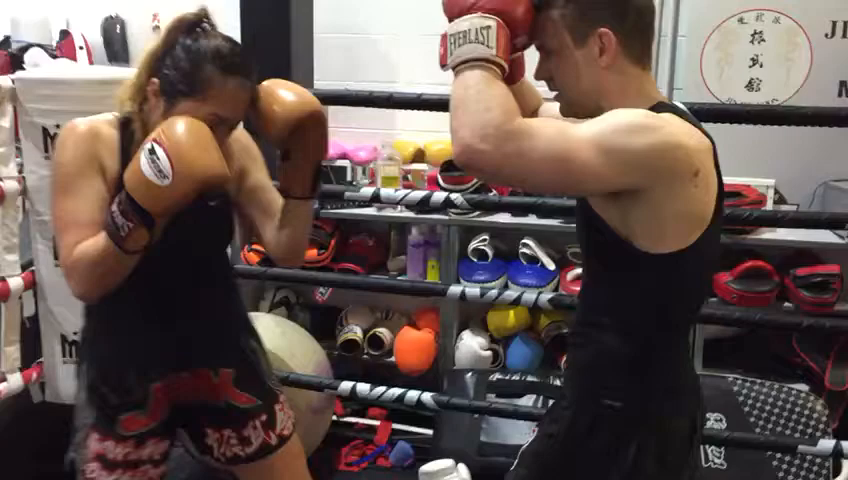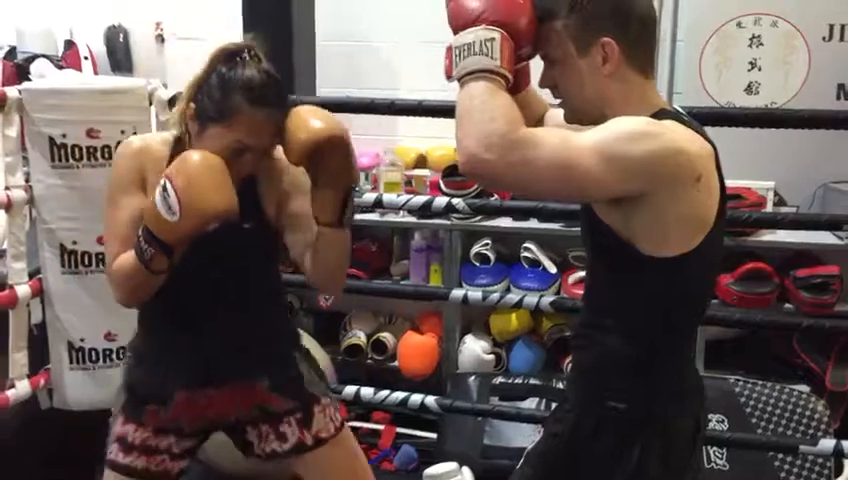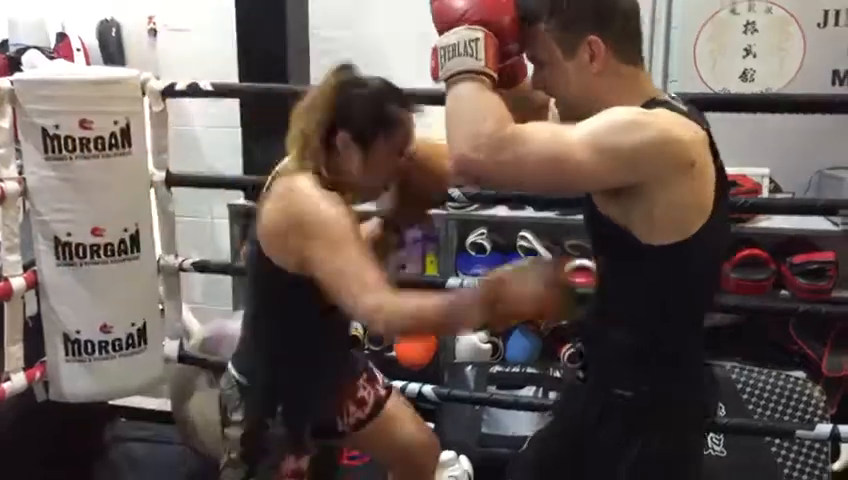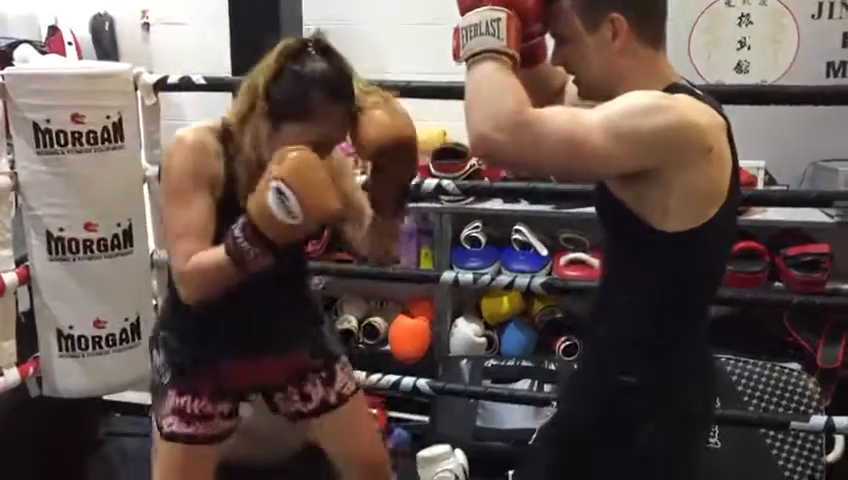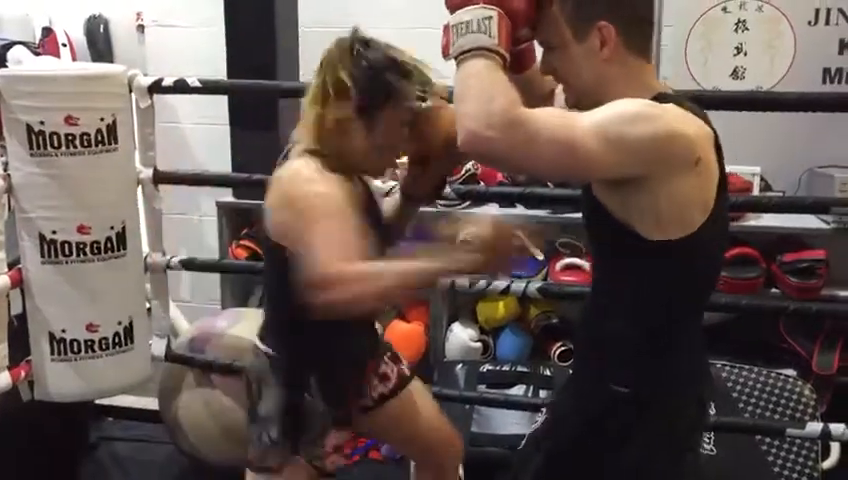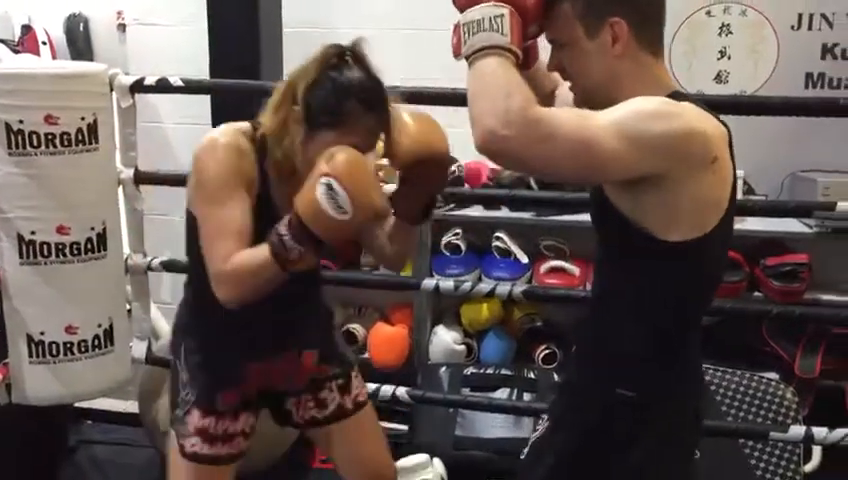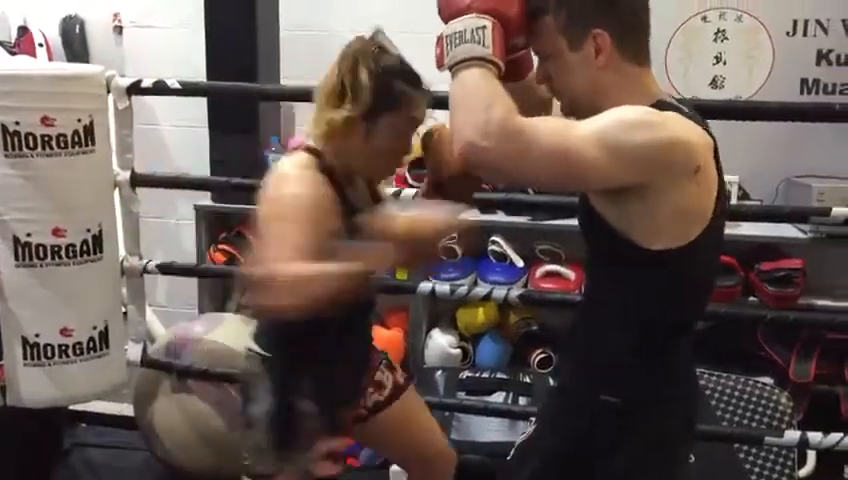
dt=0.4s
person 1, frame 1
left shoulder: (658, 142)
right shoulder: (641, 130)
left elbow: (481, 145)
right elbow: (527, 121)
left wrist: (476, 44)
right wrist: (504, 55)
left hip: (627, 419)
right hip: (636, 398)
person 1, frame 2
left shoulder: (660, 149)
right shoulder: (648, 135)
left elbow: (487, 154)
right elbow: (535, 128)
left wrist: (481, 50)
right wrist: (509, 66)
left hip: (629, 422)
right hip: (640, 401)
person 1, frame 3
left shoulder: (651, 137)
right shoulder: (655, 123)
left elbow: (479, 154)
right elbow: (531, 120)
left wrist: (466, 54)
right wrist: (501, 58)
left hip: (640, 407)
right hip: (651, 387)
person 1, frame 4
left shoulder: (670, 122)
right shoulder: (666, 109)
left elbow: (497, 136)
right elbow: (548, 103)
right wrist: (523, 40)
left hip: (643, 394)
right hip: (647, 377)
person 1, frame 5
left shoulder: (659, 133)
right shoulder: (654, 121)
left elbow: (488, 132)
right elbow: (538, 104)
right wrist: (513, 43)
left hip: (634, 402)
right hip: (633, 385)
person 1, frame 6
left shoulder: (676, 130)
right shoulder: (650, 120)
left elbow: (504, 132)
right elbow: (540, 104)
right wrist: (517, 43)
left hip: (634, 407)
right hip: (616, 386)
person 1, frame 7
left shoulder: (658, 141)
right shoulder: (659, 124)
left elbow: (483, 143)
right elbow: (534, 125)
right wrist: (507, 49)
left hip: (626, 413)
right hip: (627, 393)
person 2, frame 1
left shoulder: (231, 146)
right shoulder: (87, 141)
left elbow: (285, 250)
right elbow: (82, 278)
left wrist: (301, 167)
right wrist: (142, 208)
left hip: (224, 356)
right hip: (125, 370)
person 2, frame 2
left shoulder: (281, 172)
right shoulder: (141, 159)
left elbow: (327, 280)
right elbow: (125, 289)
left wrist: (331, 192)
right wrist: (165, 235)
left hip: (268, 369)
right hip: (167, 378)
person 2, frame 3
right shoulder: (304, 201)
left elbow: (356, 254)
right elbow: (378, 312)
left wrist: (398, 215)
right wrist: (491, 302)
left hip: (330, 371)
right hip: (274, 395)
person 2, frame 4
left shoulder: (319, 161)
right shoulder: (195, 151)
left elbow: (375, 247)
right elbow: (192, 283)
left wrist: (390, 183)
right wrist: (262, 233)
left hip: (294, 336)
right hip: (201, 350)
person 2, frame 5
left shoulder: (346, 169)
right shoulder: (308, 183)
left elbow: (379, 235)
right elbow: (336, 286)
left wrist: (421, 180)
right wrist: (452, 256)
left hip: (355, 350)
right hip: (295, 371)
person 2, frame 6
left shoulder: (344, 164)
right shoulder: (226, 152)
left elbow: (392, 254)
right elbow: (230, 283)
left wrist: (416, 195)
right wrist: (306, 232)
left hip: (306, 341)
right hip: (218, 353)
person 2, frame 7
left shoulder: (352, 171)
right shoulder: (298, 182)
right elbow: (275, 292)
right wrist: (372, 256)
left hip: (353, 356)
right hip: (298, 374)
